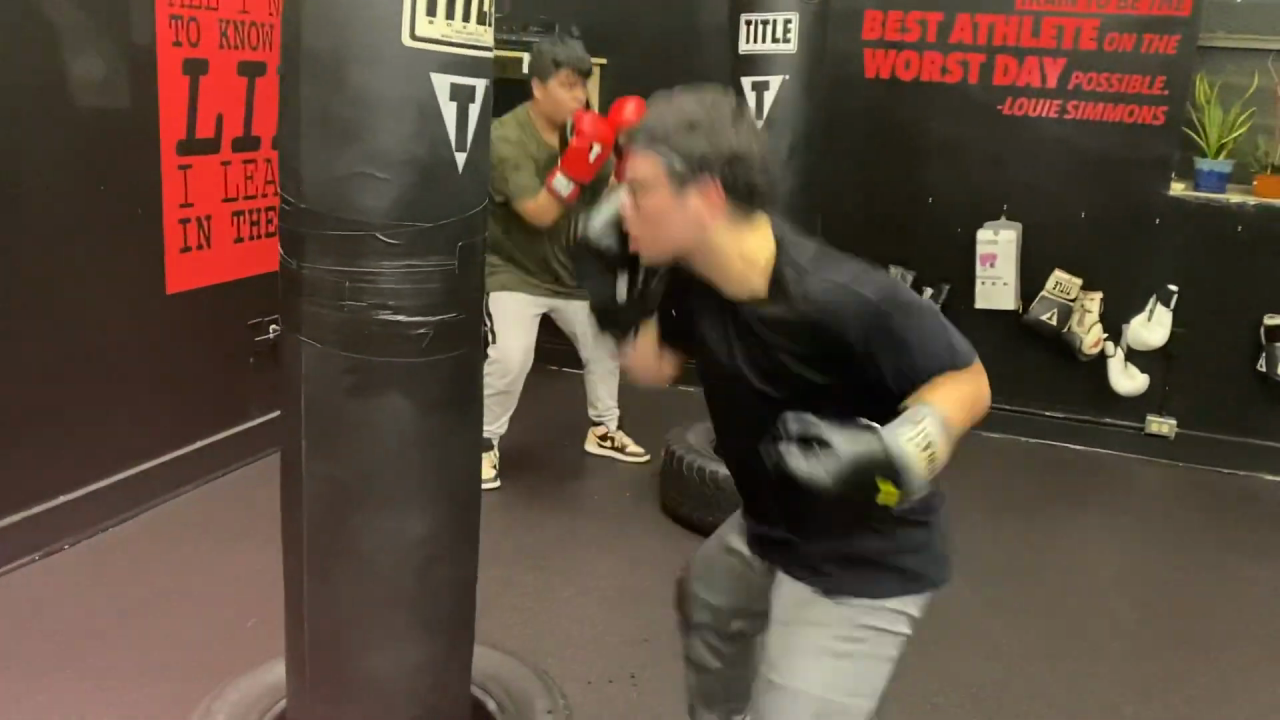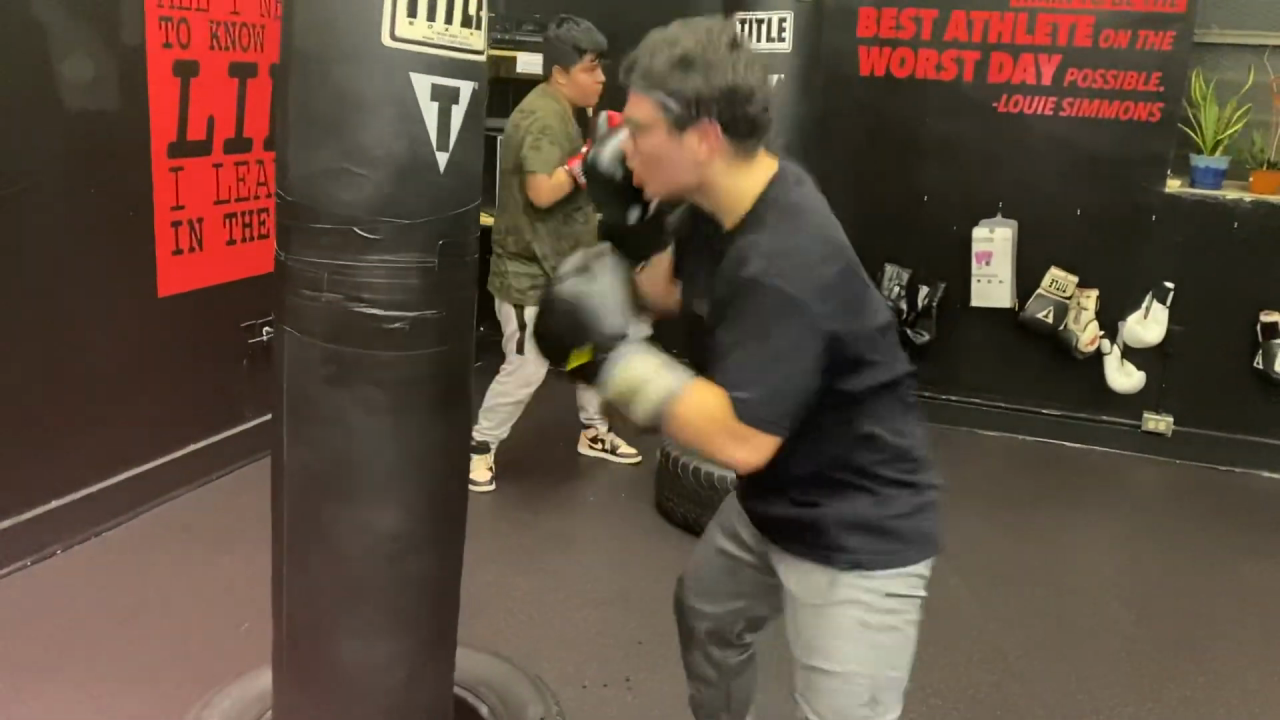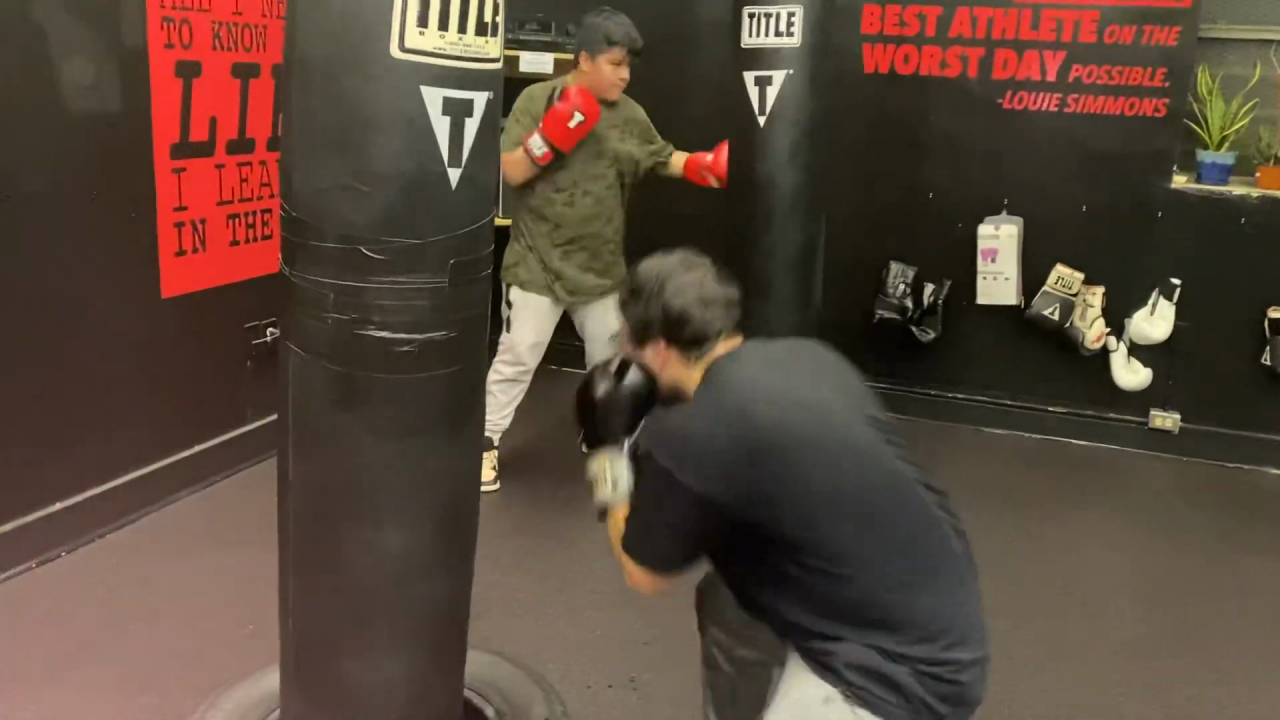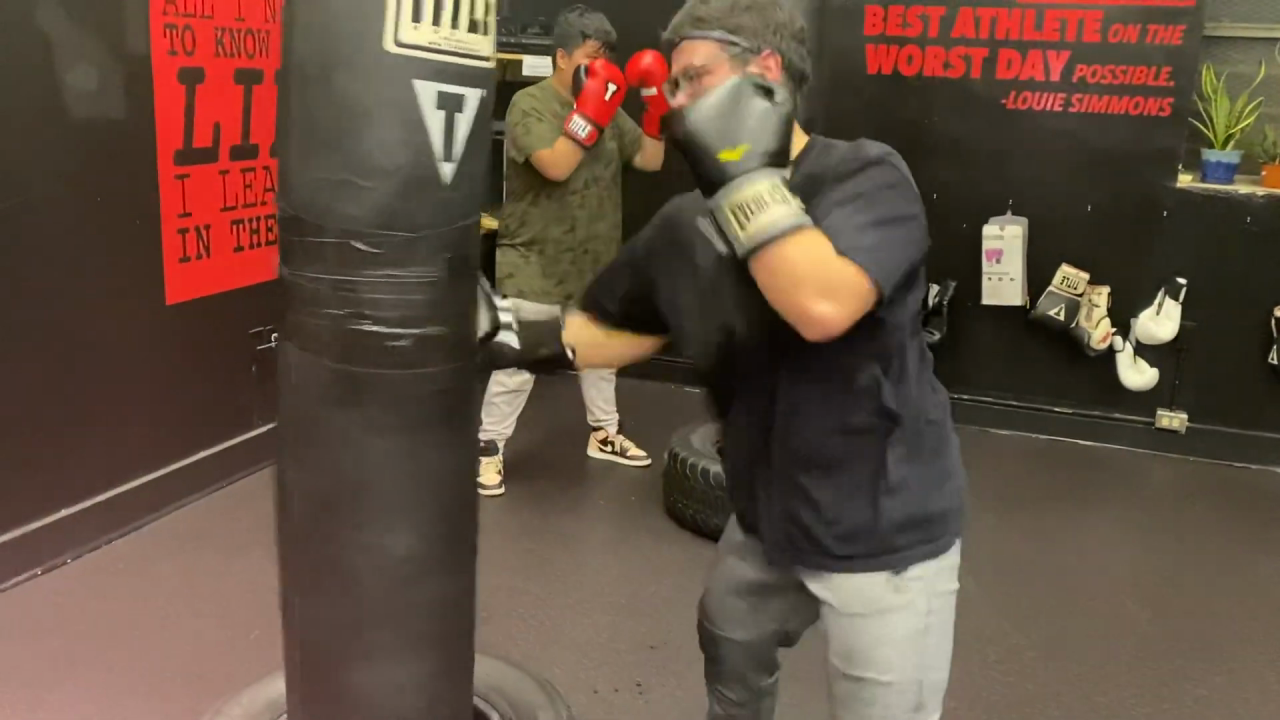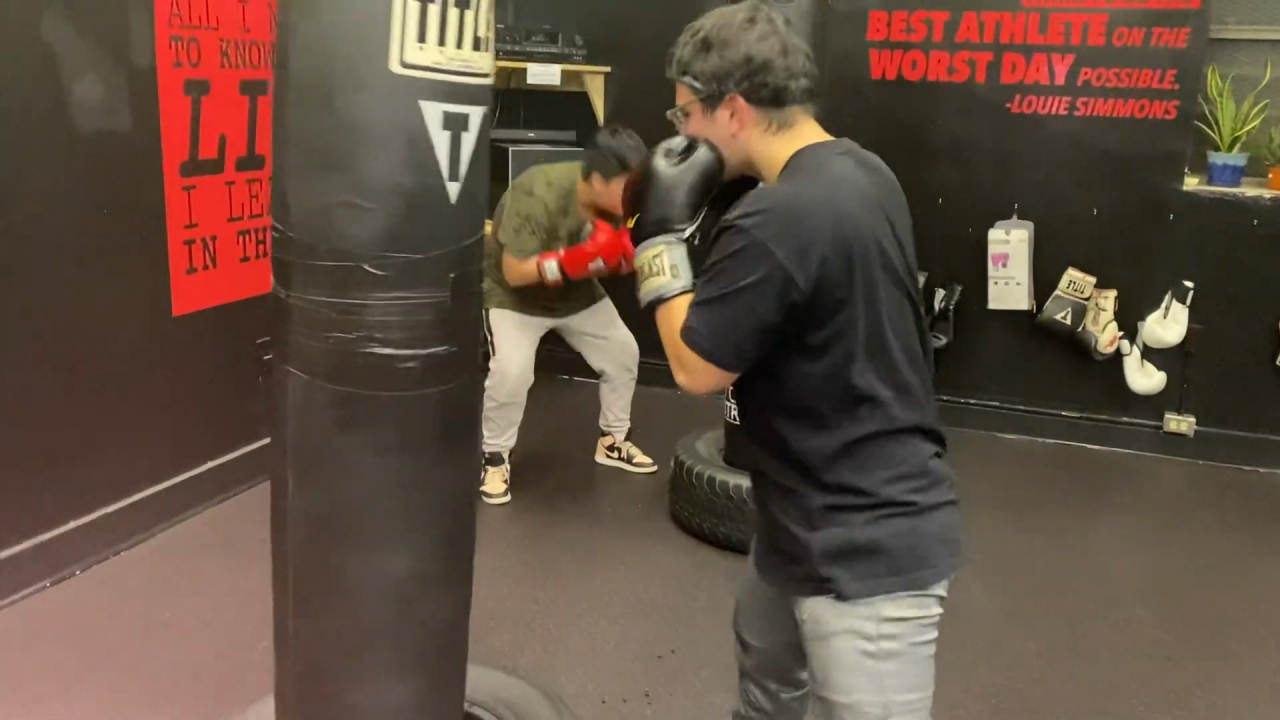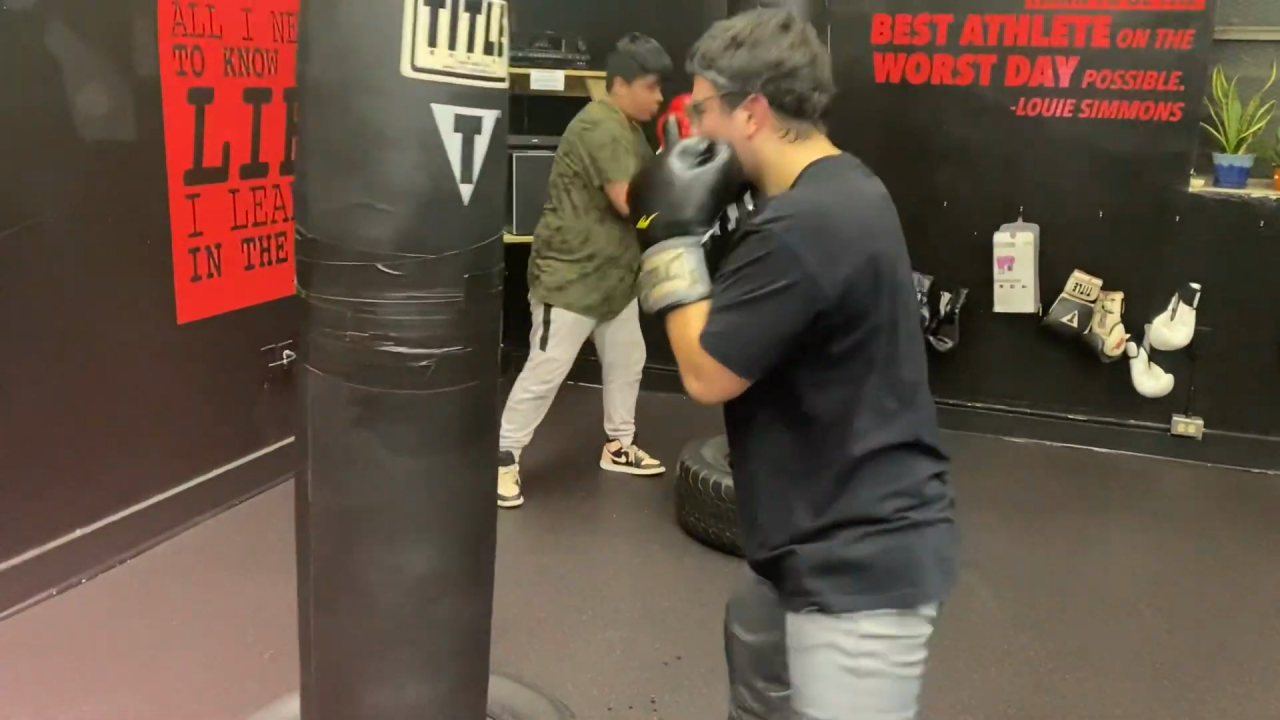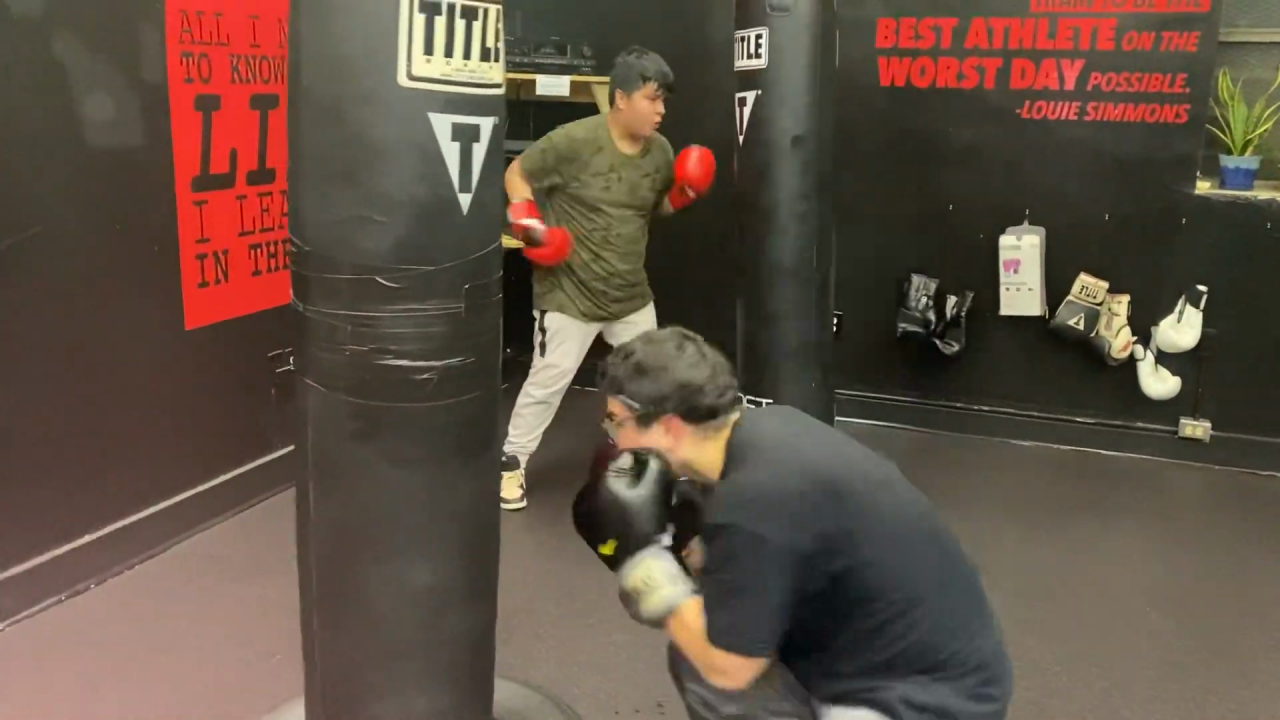
dt=0.4s
person 1, frame 1
left shoulder: (836, 296)
right shoulder: (696, 271)
left elbow: (967, 385)
right elbow: (651, 366)
left wrist: (893, 458)
left hip: (862, 556)
right knee: (706, 598)
person 1, frame 2
left shoulder: (779, 267)
right shoulder: (759, 183)
left elbow: (742, 443)
right elbow: (664, 285)
left wrist: (614, 356)
left hip: (860, 525)
right hip: (775, 500)
right knee: (709, 610)
person 1, frame 3
left shoulder: (691, 439)
right shoulder: (807, 357)
left elbow: (647, 572)
left wrist: (609, 450)
left hip: (899, 667)
right knee: (723, 603)
person 1, frame 4
left shoulder: (869, 174)
right shoulder: (695, 212)
left elbow: (823, 307)
right elbow: (610, 335)
left wrist: (748, 175)
left hip: (889, 523)
right hip: (772, 511)
right knee: (733, 637)
person 1, frame 5
left shoulder: (781, 220)
right shoulder: (857, 171)
left elbow: (696, 368)
left wrist: (661, 234)
left hip: (869, 543)
right hip: (813, 518)
person 1, frame 6
left shoulder: (800, 228)
right shoulder: (849, 186)
left elbow: (708, 376)
left wrist: (670, 237)
left hip: (866, 551)
right hip: (824, 526)
person 1, frame 7
left shoulder: (757, 501)
right shoulder: (770, 435)
left elbow: (731, 666)
left wrist: (639, 551)
right wrist: (636, 542)
right knee: (693, 654)
person 2, frame 1
left shoulder: (586, 130)
right shoulder: (506, 139)
right elbow: (540, 215)
right wrist: (577, 164)
left hip: (574, 268)
right hip: (513, 268)
left knee: (603, 347)
right knee: (509, 360)
left ankle: (603, 429)
right ankle: (484, 443)
person 2, frame 2
left shoulder: (560, 112)
right shoulder: (541, 117)
right elbow: (542, 192)
right wrist: (590, 159)
right hip: (531, 275)
right knee: (525, 371)
left ankle: (594, 431)
right ankle: (480, 445)
person 2, frame 3
left shoulder: (628, 113)
right shoulder: (537, 99)
left elbow: (665, 161)
right elbow: (511, 171)
left wrist: (709, 165)
right wrist: (553, 131)
left hip: (603, 264)
right hip: (539, 260)
left knee: (610, 352)
right knee: (517, 354)
right ankle: (486, 443)
person 2, frame 4
left shoulder: (608, 105)
right shoulder: (530, 104)
left elbow: (650, 161)
right elbow: (556, 167)
left wrist: (655, 109)
right wrist: (589, 112)
left hip: (593, 263)
right hip: (532, 263)
right knee: (517, 364)
left ankle: (604, 433)
right ankle: (489, 448)
person 2, frame 5
left shoulder: (613, 204)
right shoulder: (540, 197)
left elbow: (616, 255)
right elbow: (516, 273)
left wrist: (630, 252)
right wrist: (572, 261)
left hip: (578, 294)
right hip: (514, 297)
left knee: (623, 354)
right knee: (509, 375)
left ankle: (613, 441)
right ankle: (494, 459)
person 2, frame 6
left shoulder: (628, 128)
right shoulder: (599, 126)
right elbow: (627, 201)
left hip: (613, 274)
right hip: (570, 277)
left knee: (628, 359)
right knee: (545, 372)
left ankle: (618, 445)
right ankle: (506, 458)
person 2, frame 7
left shoulder: (659, 152)
right shoulder: (576, 140)
left elbow: (667, 207)
right elbow: (516, 174)
left wrist: (689, 188)
right wrist: (533, 225)
left hip: (629, 290)
right hip: (568, 289)
right knee: (548, 379)
right ankle: (511, 465)
